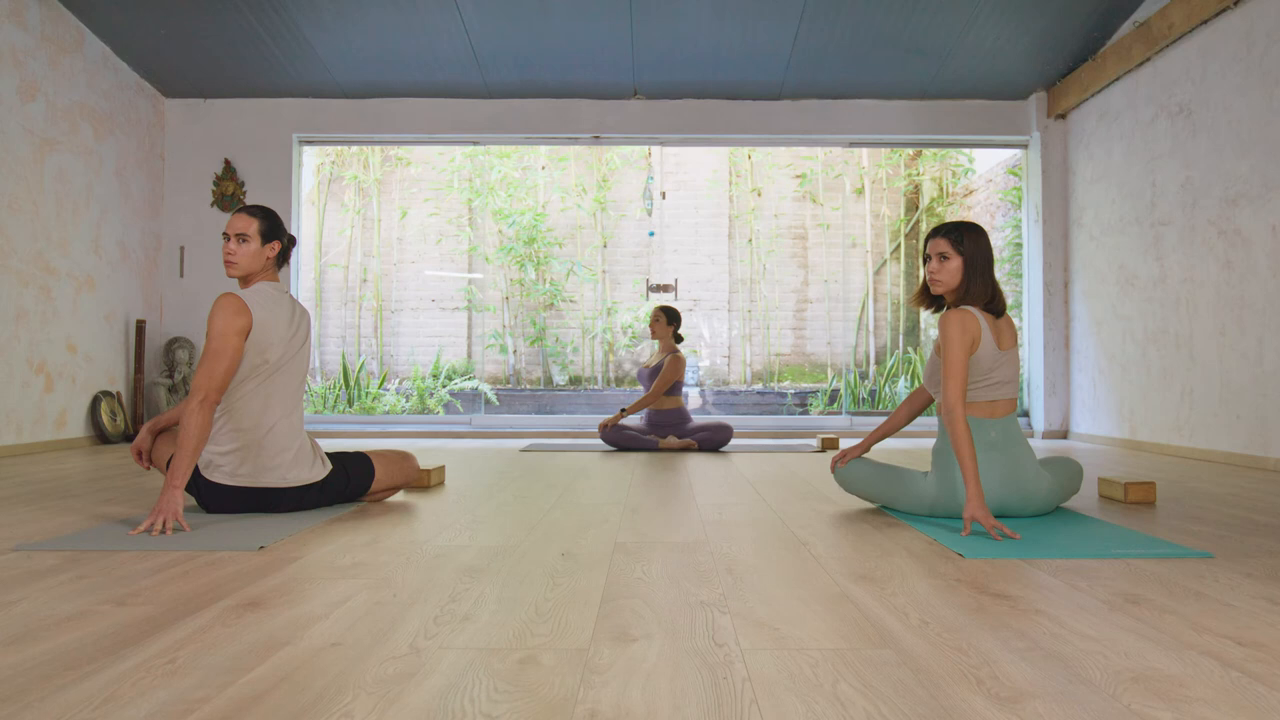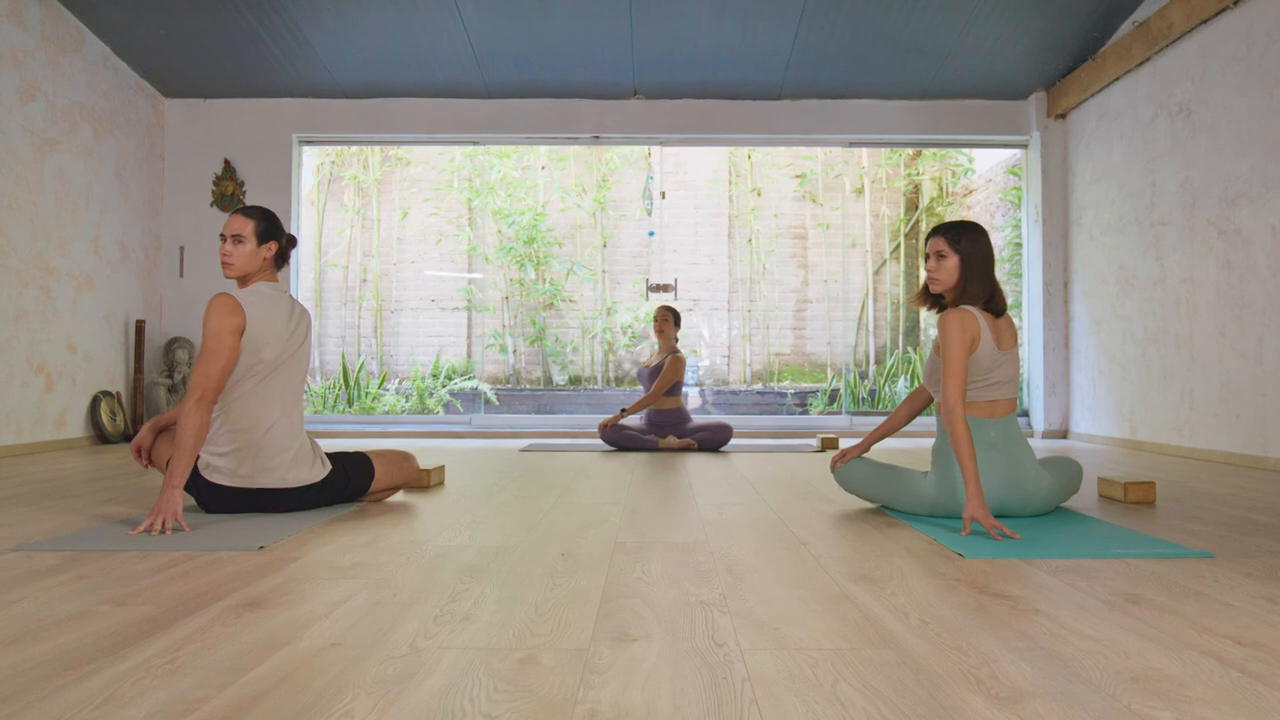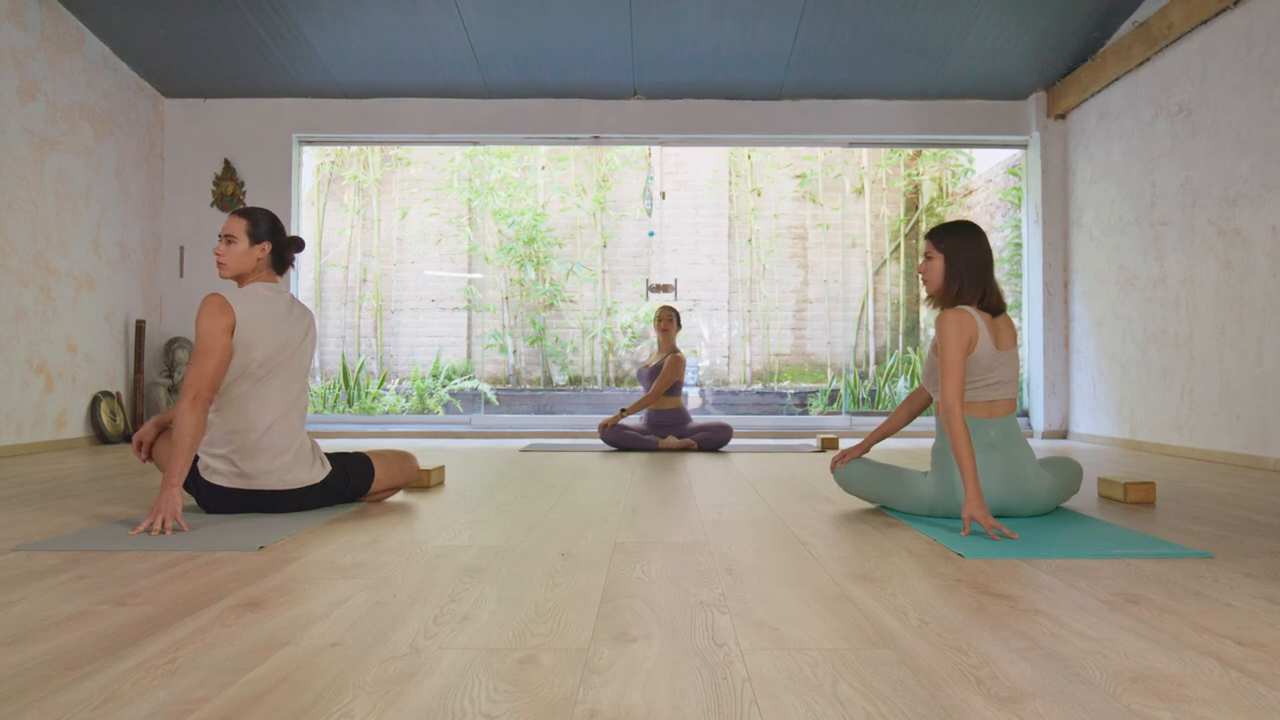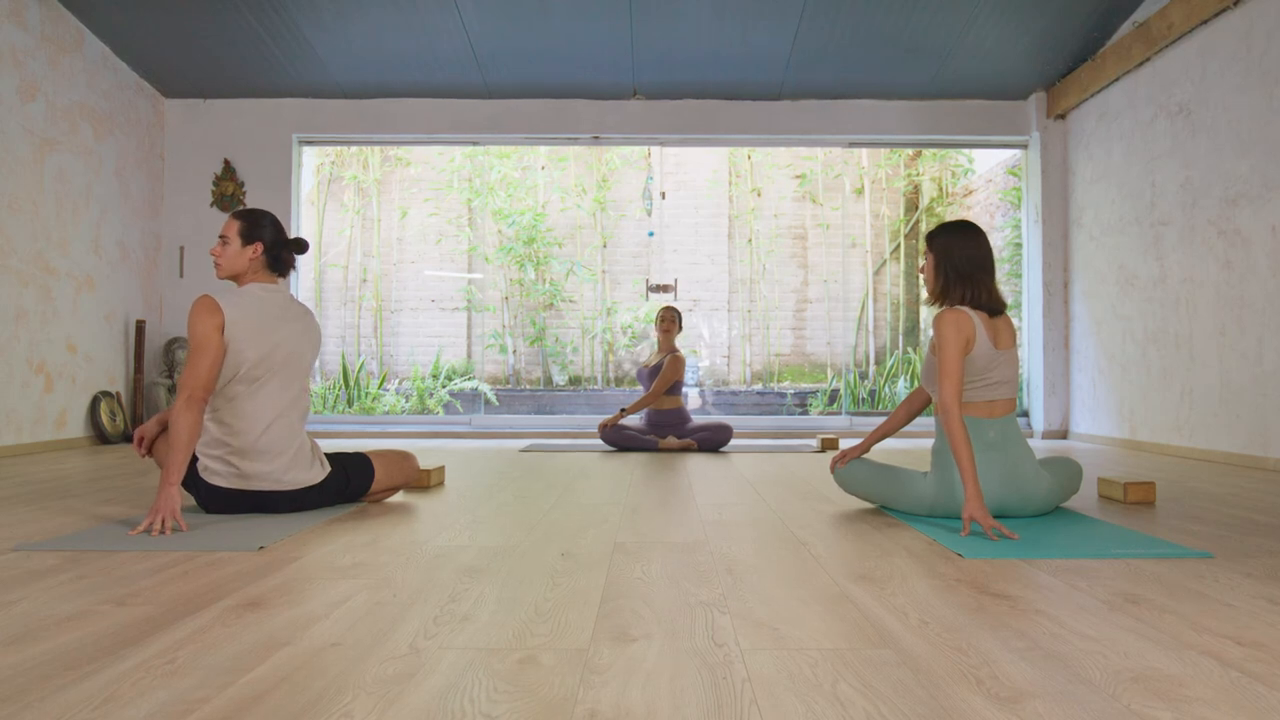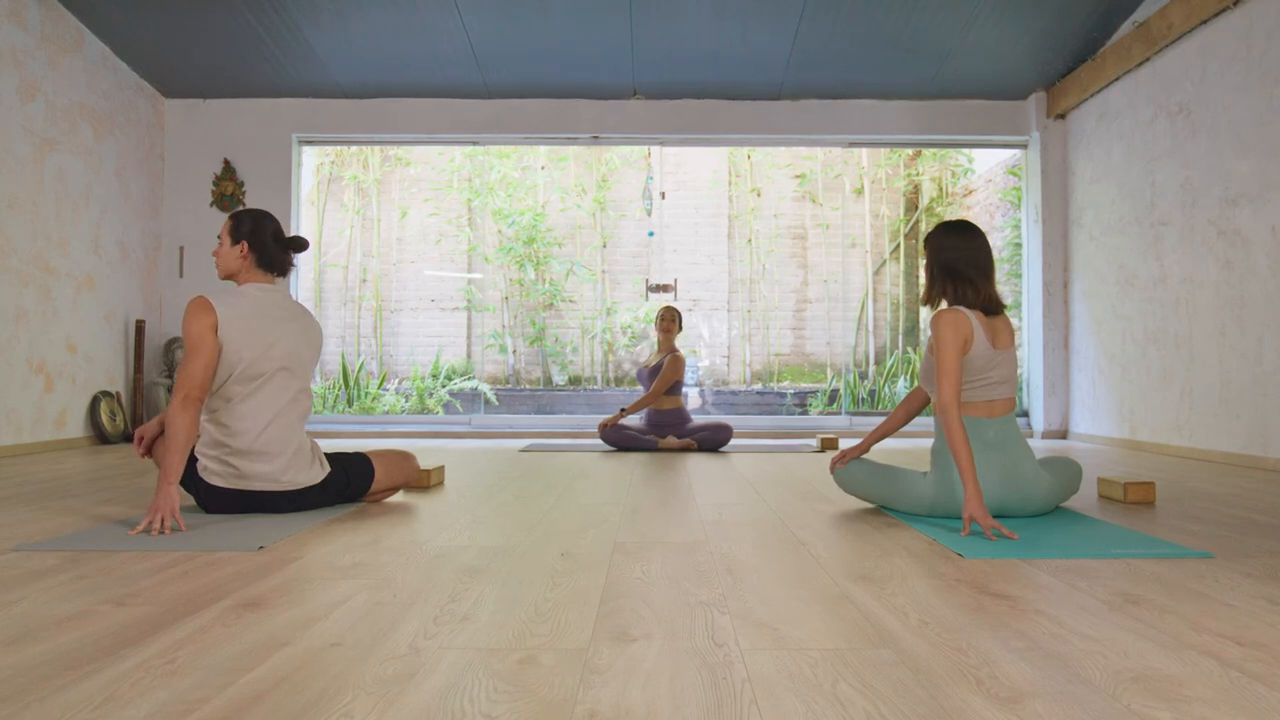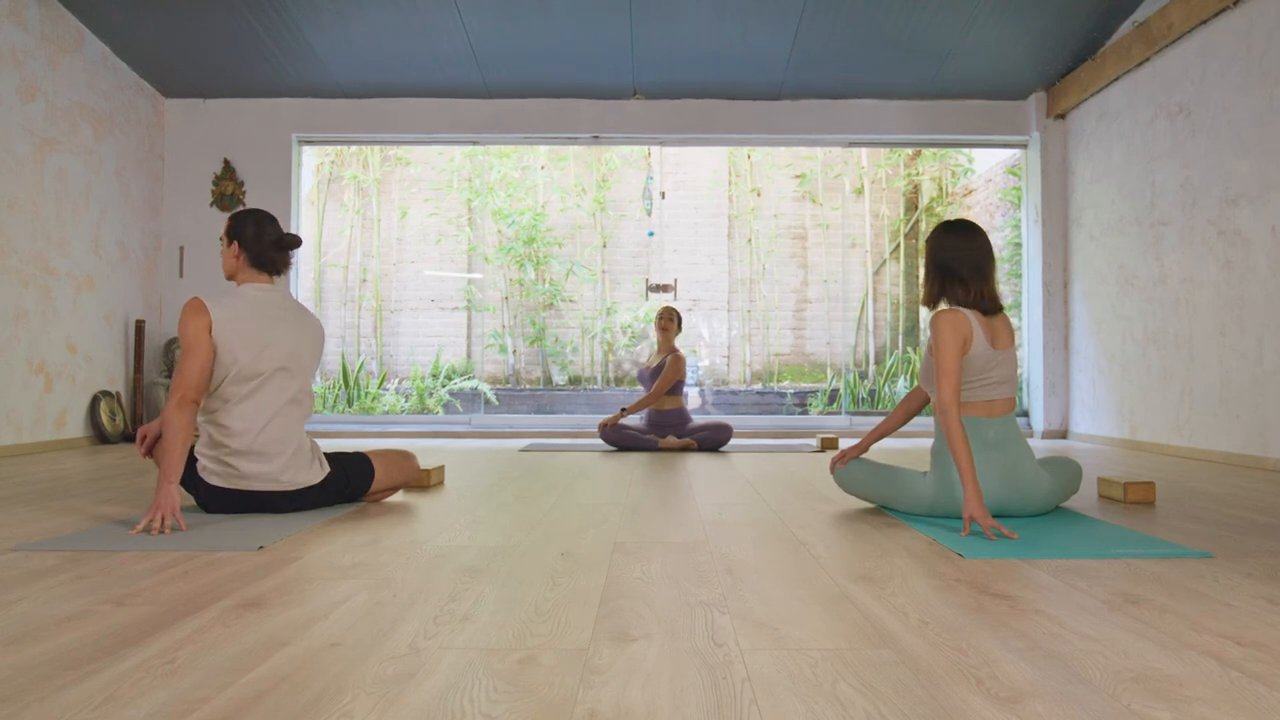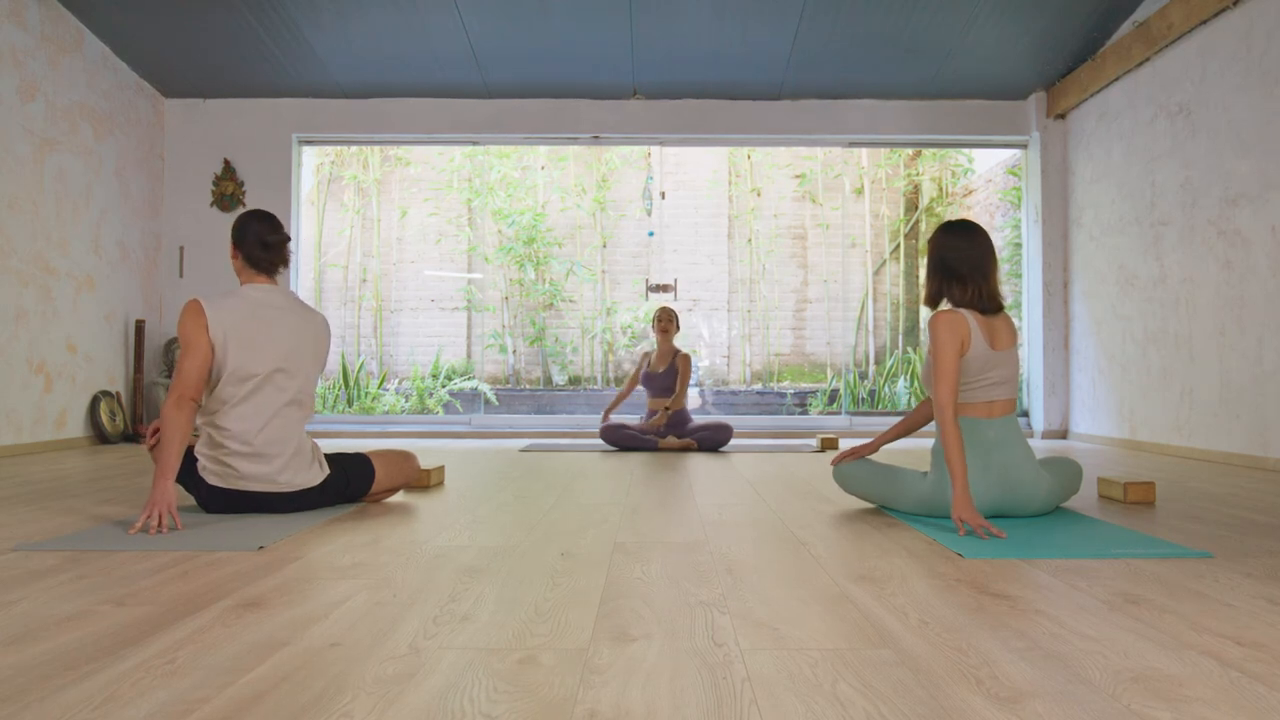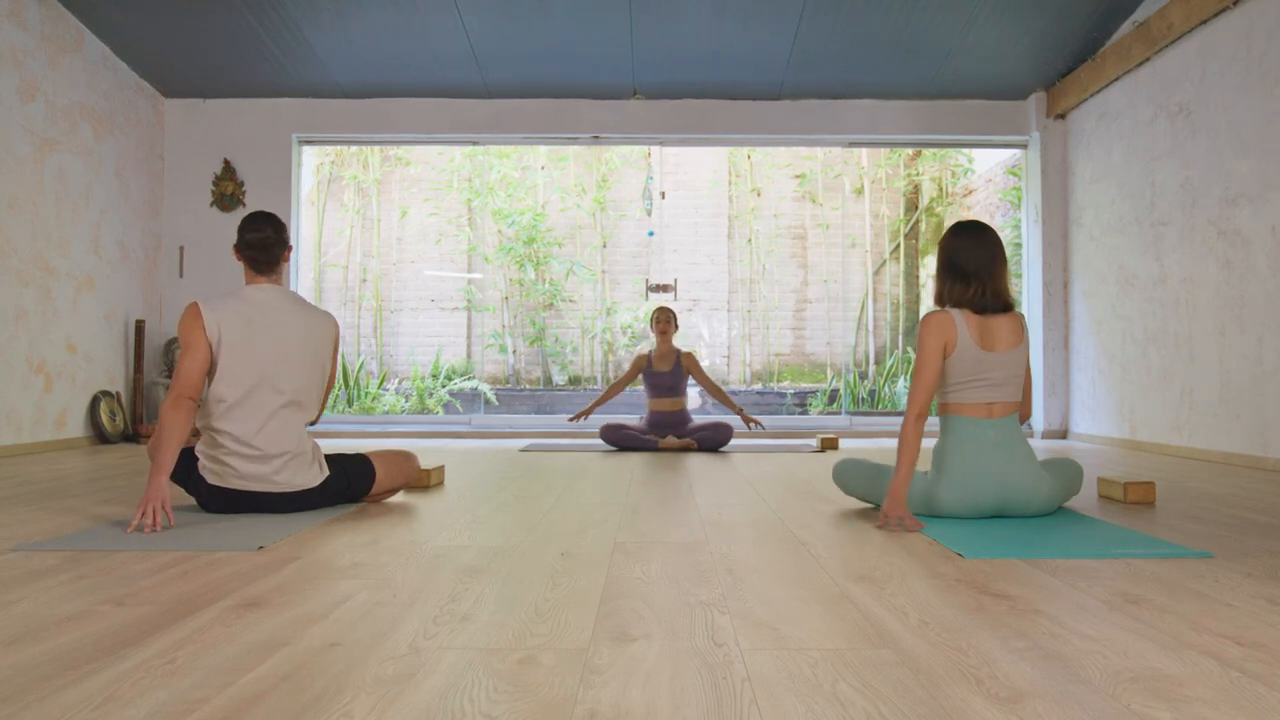
dt=0.7s
person 1, frame 1
left shoulder: (232, 306)
right shoulder: (299, 315)
left elbow: (204, 401)
left wrist: (173, 490)
right wrist: (154, 423)
left hip: (224, 489)
right hip: (296, 486)
left knee: (157, 440)
right knee: (408, 464)
person 1, frame 2
left shoulder: (228, 306)
right shoulder: (300, 315)
left elbow: (201, 400)
left wrist: (171, 489)
right wrist: (154, 423)
left hip: (224, 489)
right hip: (296, 487)
left knee: (158, 440)
right knee: (408, 464)
person 1, frame 3
left shoulder: (220, 307)
right shoulder: (303, 317)
left elbow: (197, 400)
left wrist: (170, 489)
right wrist: (159, 420)
left hip: (223, 490)
right hip: (297, 487)
left knee: (158, 438)
right knee: (409, 464)
person 1, frame 4
left shoulder: (212, 309)
right shoulder: (307, 319)
left elbow: (192, 400)
left wrist: (169, 489)
right wrist: (161, 419)
left hip: (222, 489)
right hip: (297, 488)
left knee: (159, 438)
right knee: (408, 465)
person 1, frame 5
left shoulder: (207, 310)
right shoulder: (308, 323)
left elbow: (189, 400)
left wrist: (167, 488)
right wrist: (164, 420)
left hip: (221, 490)
right hip: (297, 488)
left knee: (159, 440)
right knee: (409, 464)
person 1, frame 6
left shoulder: (203, 312)
right shoulder: (310, 323)
left elbow: (185, 401)
left wrist: (167, 487)
right wrist: (167, 421)
left hip: (221, 489)
right hip: (296, 488)
left knee: (160, 441)
right knee: (409, 464)
person 1, frame 7
left shoulder: (202, 313)
right shoulder: (317, 323)
left elbow: (183, 400)
left wrist: (163, 485)
right wrist: (180, 421)
left hip: (220, 489)
right hip: (297, 489)
left knee: (160, 442)
right knee: (409, 464)
person 1, frame 8
left shoulder: (203, 316)
right shoulder: (324, 324)
left elbow: (182, 400)
left wrist: (158, 481)
left hip: (221, 489)
right hip: (298, 488)
left knee: (158, 444)
right knee: (409, 465)
person 2, frame 1
left shoulder: (956, 320)
right shoulder: (1003, 321)
left elbow: (954, 410)
right elbow: (928, 391)
left wrist: (972, 495)
right wrist: (867, 441)
left hip: (963, 478)
right hip: (1020, 479)
left knee: (847, 470)
right knee: (1070, 469)
person 2, frame 2
left shoulder: (955, 320)
right shoulder: (1004, 321)
left elbow: (953, 410)
right elbow: (929, 391)
left wrist: (973, 495)
right wrist: (867, 441)
left hip: (962, 476)
right hip: (1020, 482)
left knee: (845, 469)
right knee: (1070, 468)
person 2, frame 3
left shoulder: (953, 320)
right shoulder: (1004, 321)
left elbow: (951, 410)
right elbow: (929, 391)
left wrist: (972, 495)
right wrist: (867, 442)
left hip: (962, 477)
right hip: (1020, 481)
left knee: (846, 470)
right knee: (1070, 469)
person 2, frame 4
left shoulder: (951, 320)
right shoulder: (1003, 322)
left elbow: (950, 410)
right elbow: (929, 392)
left wrist: (972, 495)
right wrist: (867, 443)
left hip: (961, 481)
right hip: (1020, 484)
left knee: (846, 472)
right knee: (1070, 468)
person 2, frame 5
left shoulder: (948, 321)
right shoulder: (1002, 322)
left elbow: (948, 409)
right elbow: (928, 391)
left wrist: (971, 494)
right wrist: (867, 442)
left hip: (961, 480)
right hip: (1021, 485)
left knee: (846, 471)
right knee: (1069, 468)
person 2, frame 6
left shoulder: (948, 321)
right shoulder: (1002, 322)
left elbow: (948, 410)
right elbow: (928, 391)
left wrist: (971, 494)
right wrist: (866, 442)
left hip: (961, 480)
right hip: (1021, 486)
left knee: (846, 471)
right knee: (1069, 469)
person 2, frame 7
left shoulder: (946, 322)
right shoulder: (1005, 323)
left elbow: (946, 413)
left wrist: (960, 496)
right wrist: (880, 441)
left hip: (966, 476)
right hip: (1023, 486)
left knee: (846, 469)
right knee: (1069, 469)
person 2, frame 8
left shoulder: (938, 324)
right shoulder: (1018, 323)
left elbow: (916, 413)
left wrist: (897, 493)
left hip: (962, 485)
right hip: (1023, 486)
left knee: (844, 470)
right knee: (1070, 470)
person 3, frame 1
left shoulder: (675, 359)
right shoulder: (657, 354)
left elbow: (654, 395)
left wrist: (620, 414)
left hip: (678, 424)
right hip: (652, 424)
right knee: (607, 431)
right ankle: (668, 444)
person 3, frame 2
left shoulder: (676, 359)
right shoulder: (656, 355)
left elbow: (654, 395)
left wrist: (621, 414)
left hip: (678, 424)
right hip: (651, 425)
right knee: (607, 432)
right ankle: (668, 443)
person 3, frame 3
left shoulder: (676, 358)
right shoulder: (655, 355)
left elbow: (654, 395)
left wrist: (620, 415)
left hip: (677, 424)
right hip: (651, 424)
right knee: (607, 432)
right ankle: (667, 444)
person 3, frame 4
left shoulder: (675, 358)
right shoulder: (654, 355)
left elbow: (654, 394)
left wrist: (620, 414)
left hip: (677, 424)
right hip: (651, 424)
right knee: (607, 432)
right ankle: (666, 443)
person 3, frame 5
left shoulder: (675, 358)
right shoulder: (653, 355)
left elbow: (654, 394)
left wrist: (620, 414)
left hip: (678, 424)
right hip: (651, 425)
right knee: (607, 431)
right ankle: (666, 444)
person 3, frame 6
left shoulder: (676, 358)
right shoulder: (654, 355)
left elbow: (655, 395)
left wrist: (620, 414)
left hip: (679, 424)
right hip: (651, 424)
right knee: (607, 431)
right ankle: (666, 443)
person 3, frame 7
left shoulder: (682, 358)
right shoulder: (646, 358)
left elbow: (680, 392)
right elbow: (628, 387)
left wrist: (664, 413)
right wrist: (608, 410)
left hip: (679, 424)
right hip: (651, 424)
left knee: (725, 431)
right knee: (607, 431)
right ankle: (666, 444)
person 3, frame 8
left shoulder: (686, 358)
right shoulder: (642, 359)
left elbow: (711, 387)
right elbow: (619, 385)
left wrist: (740, 412)
right wrist: (592, 407)
left hip: (682, 425)
right hip: (651, 425)
left knee: (724, 431)
right knee: (607, 431)
left ankle: (651, 443)
right ankle: (663, 444)
